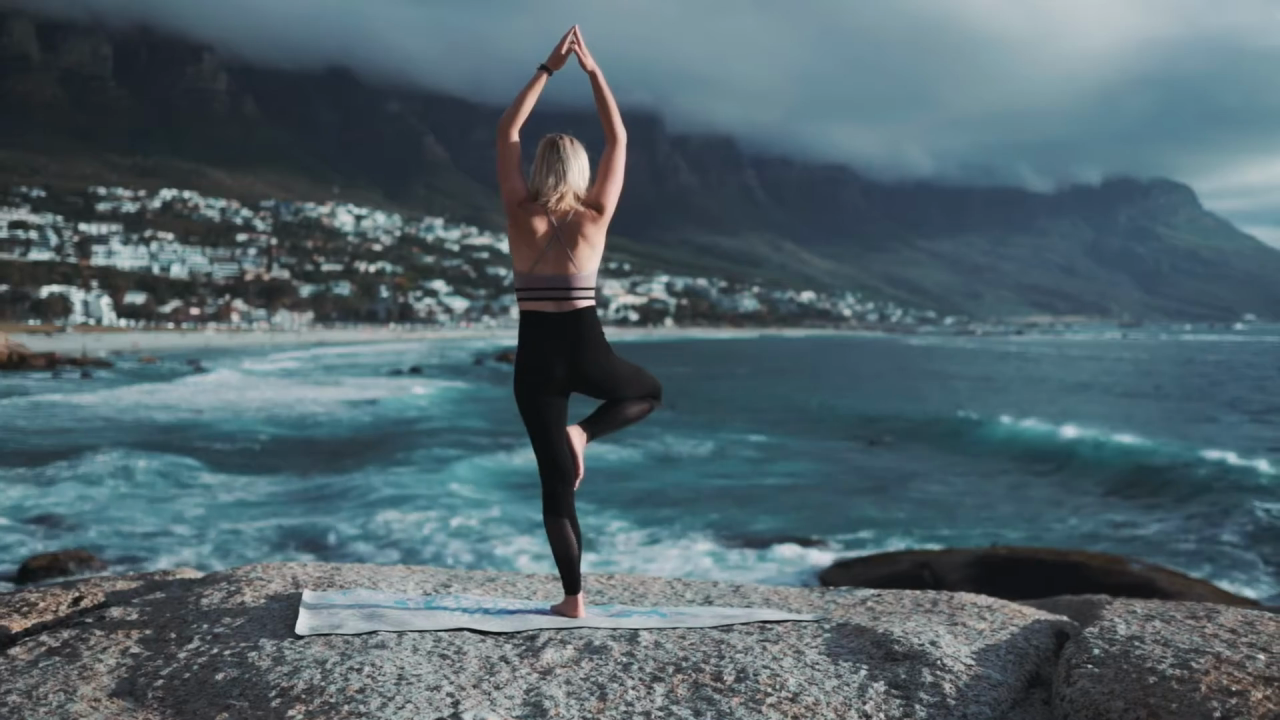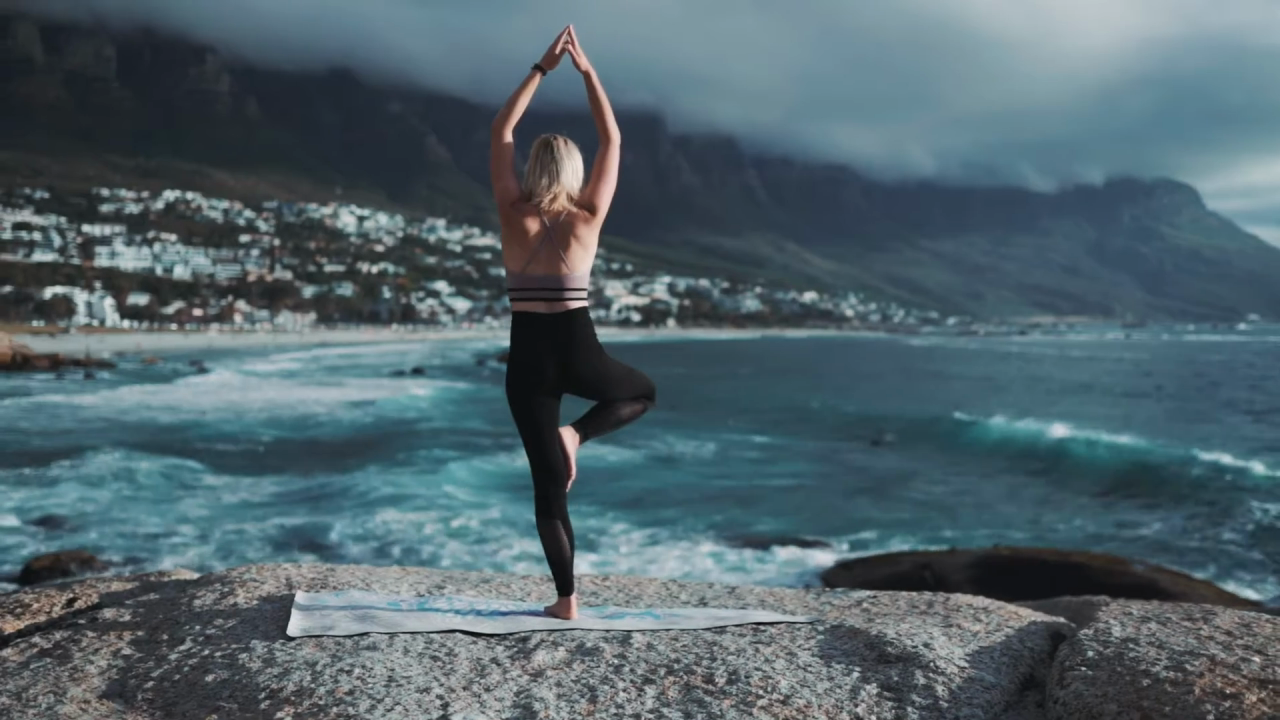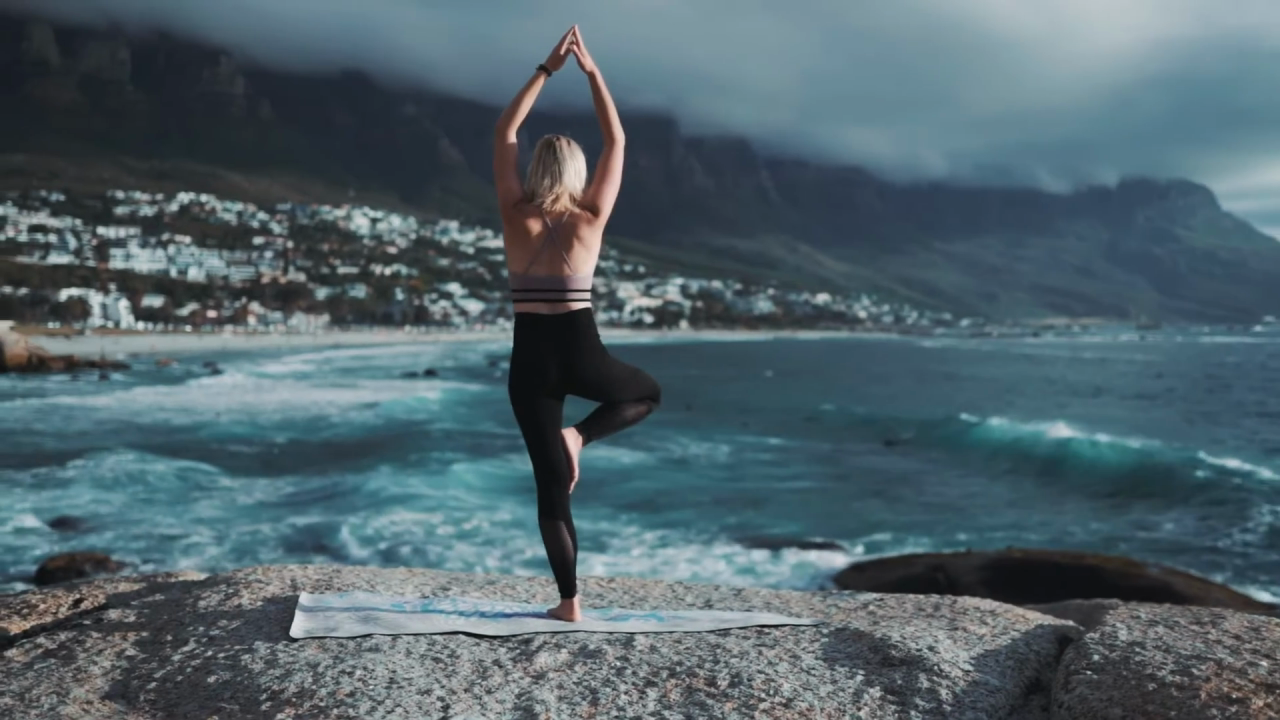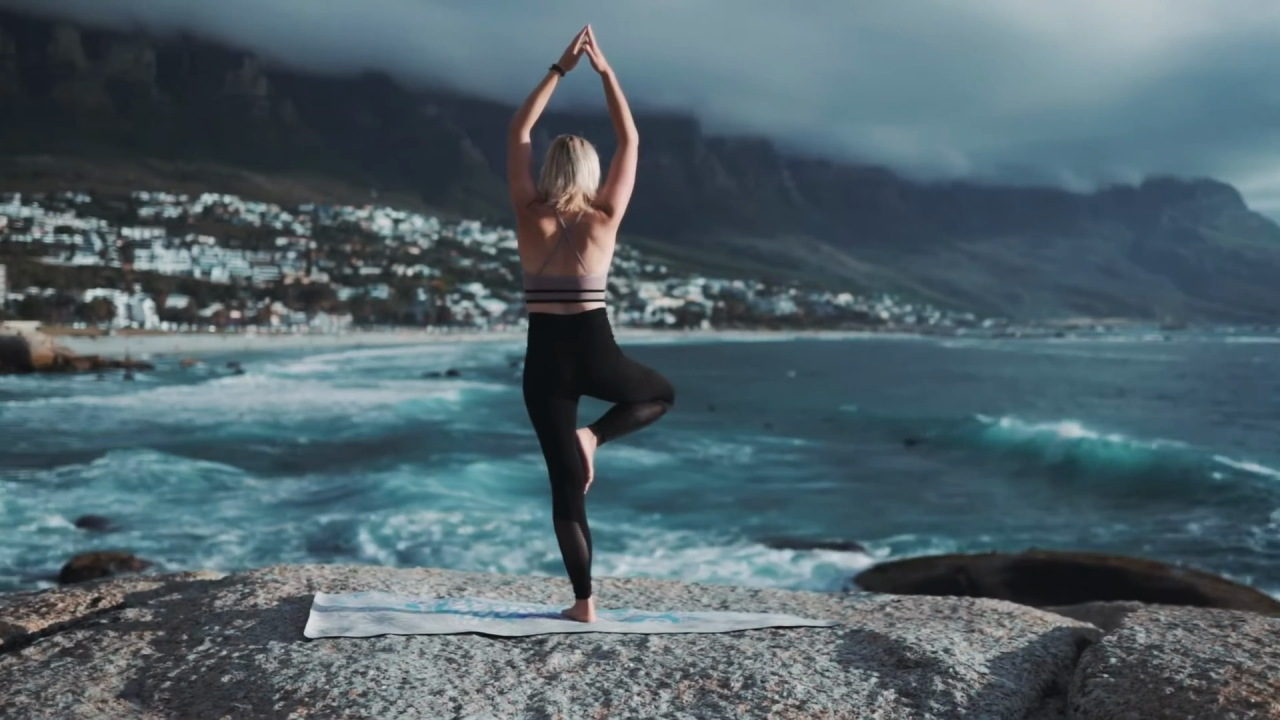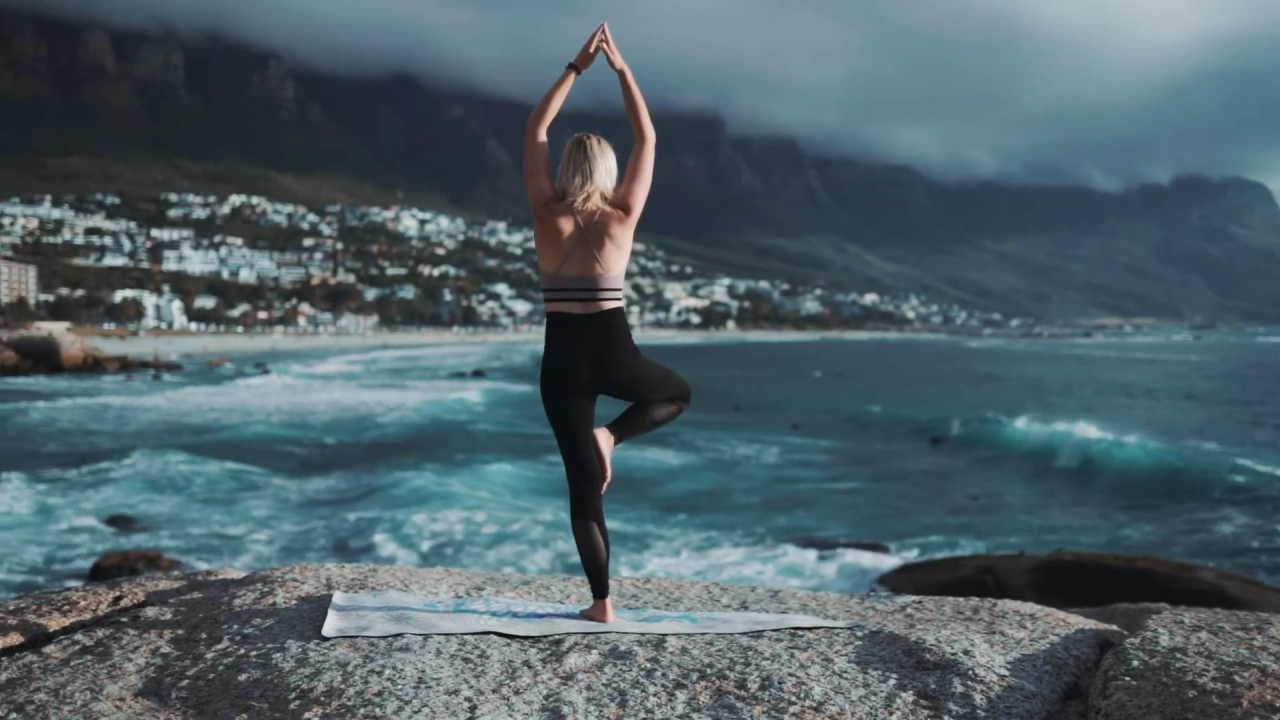
dt=0.3s
person 1, frame 1
left shoulder: (520, 215)
right shoulder: (595, 217)
left elbow: (507, 132)
right elbow: (618, 138)
left wrist: (547, 69)
right wrist: (591, 68)
left hip: (536, 359)
right hip: (586, 353)
left knee: (556, 484)
right knee: (649, 391)
left ankle: (573, 599)
right ankle: (583, 433)
person 1, frame 2
left shoulder: (513, 216)
right shoulder: (587, 218)
left elbow: (500, 133)
right elbow: (612, 138)
left wrist: (542, 68)
right wrist: (585, 68)
left hip: (528, 359)
right hip: (578, 354)
left knee: (548, 485)
right knee: (643, 391)
left ankle: (566, 601)
right ankle: (576, 434)
person 1, frame 3
left shoulder: (515, 216)
right shoulder: (590, 219)
left elbow: (504, 133)
right elbow: (616, 139)
left wrist: (547, 69)
right wrist: (590, 69)
left hip: (530, 360)
right hip: (581, 355)
left knee: (551, 488)
right knee: (647, 392)
left ankle: (568, 602)
right ankle: (580, 434)
person 1, frame 4
left shoulder: (529, 217)
right shoulder: (604, 219)
left elbow: (518, 133)
right elbow: (629, 139)
left wrist: (559, 69)
right wrist: (603, 69)
left hip: (544, 360)
right hip: (595, 355)
left knee: (565, 487)
right knee: (661, 393)
left ankle: (584, 604)
right ankle: (594, 436)
person 1, frame 5
left shoulder: (546, 216)
right shoulder: (622, 218)
left elbow: (535, 132)
right elbow: (647, 138)
left wrist: (576, 67)
right wrist: (620, 67)
left hip: (562, 360)
right hip: (613, 354)
left knee: (583, 488)
right knee: (678, 393)
left ankle: (601, 604)
right ankle: (611, 435)
